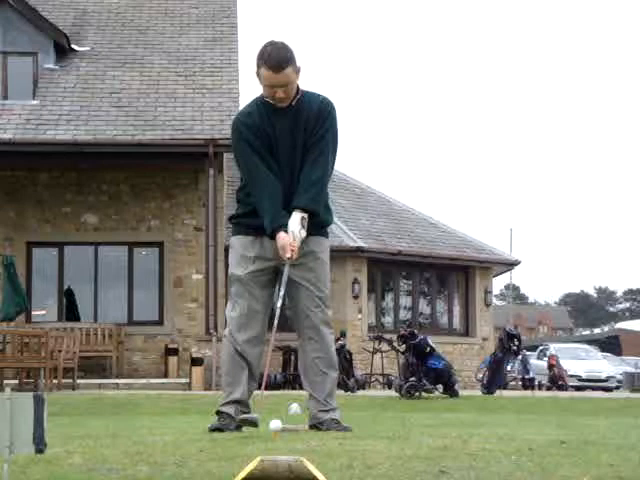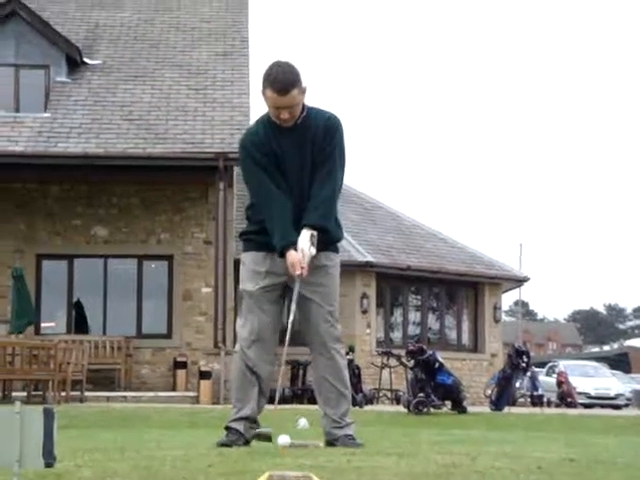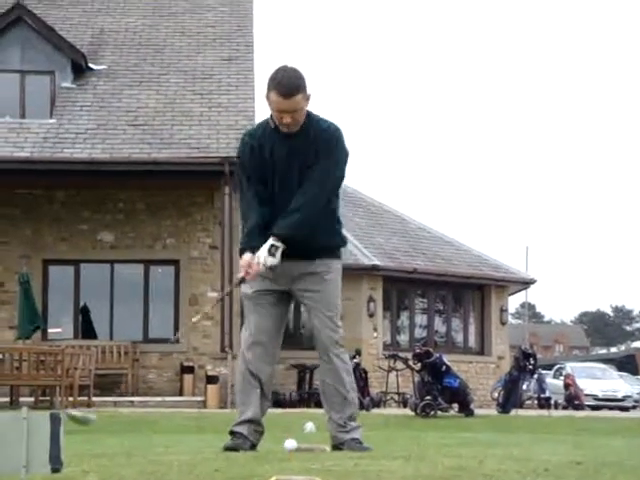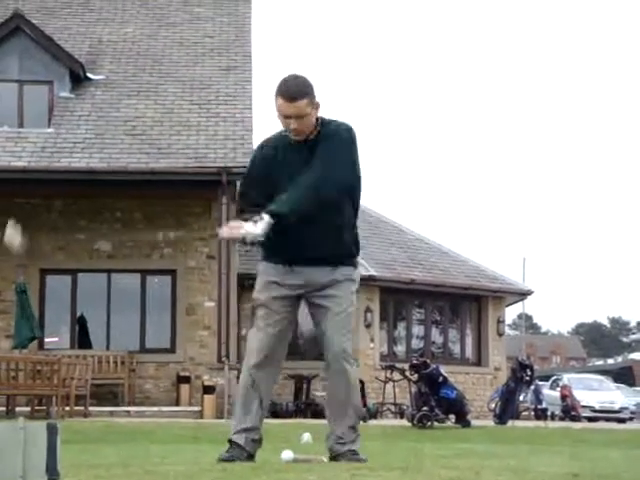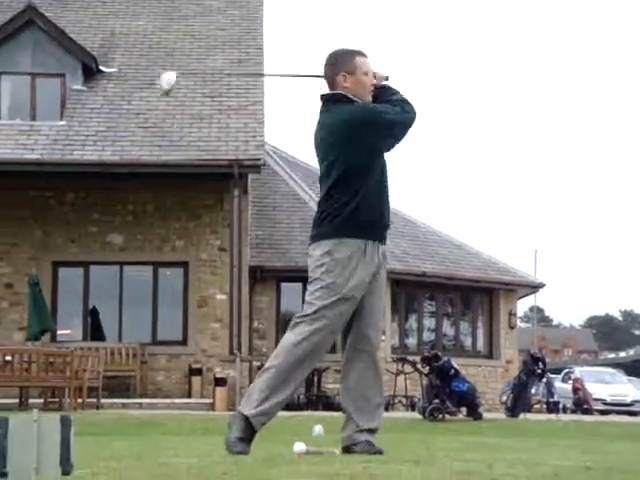
dt=1s
person 1, frame 1
left shoulder: (321, 110)
right shoulder: (246, 121)
left elbow: (318, 171)
right elbow: (260, 180)
left wrist: (299, 218)
right wrist: (278, 230)
left hip: (309, 231)
right hip: (254, 232)
left knee: (315, 324)
right knee: (243, 323)
left ankle: (324, 412)
right ankle: (233, 408)
person 1, frame 2
left shoulder: (328, 127)
right shoulder: (253, 140)
left elbow: (328, 186)
right elbow: (269, 198)
left wrist: (309, 234)
right wrist: (287, 247)
left hip: (318, 247)
right hip: (265, 249)
left knee: (327, 339)
right knee: (253, 339)
left ankle: (339, 428)
right ankle: (242, 423)
person 1, frame 3
left shoulder: (327, 138)
right shoulder: (253, 142)
left elbow: (312, 200)
right elbow: (252, 202)
left wrist: (274, 244)
right wrist: (250, 249)
left hip: (318, 258)
right hip: (266, 257)
left knee: (330, 344)
right knee: (255, 344)
left ankle: (347, 431)
right ankle: (247, 429)
person 1, frame 4
left shoulder: (340, 137)
right shoulder: (266, 154)
left elbow: (317, 189)
right elbow: (250, 209)
left wrist: (267, 220)
right wrist: (246, 226)
left hip: (334, 269)
right hip: (281, 268)
left knee: (339, 355)
right knee: (261, 353)
left ankle: (343, 442)
right ankle: (243, 439)
person 1, frame 5
left shoulder: (343, 119)
right shoulder: (351, 117)
left elbow: (389, 124)
right elbow: (402, 116)
left wrist: (380, 92)
right wrist: (386, 90)
left hip: (370, 246)
right hip: (342, 245)
left knee: (365, 343)
right knee: (309, 334)
left ankle: (359, 432)
right ankle: (248, 417)
